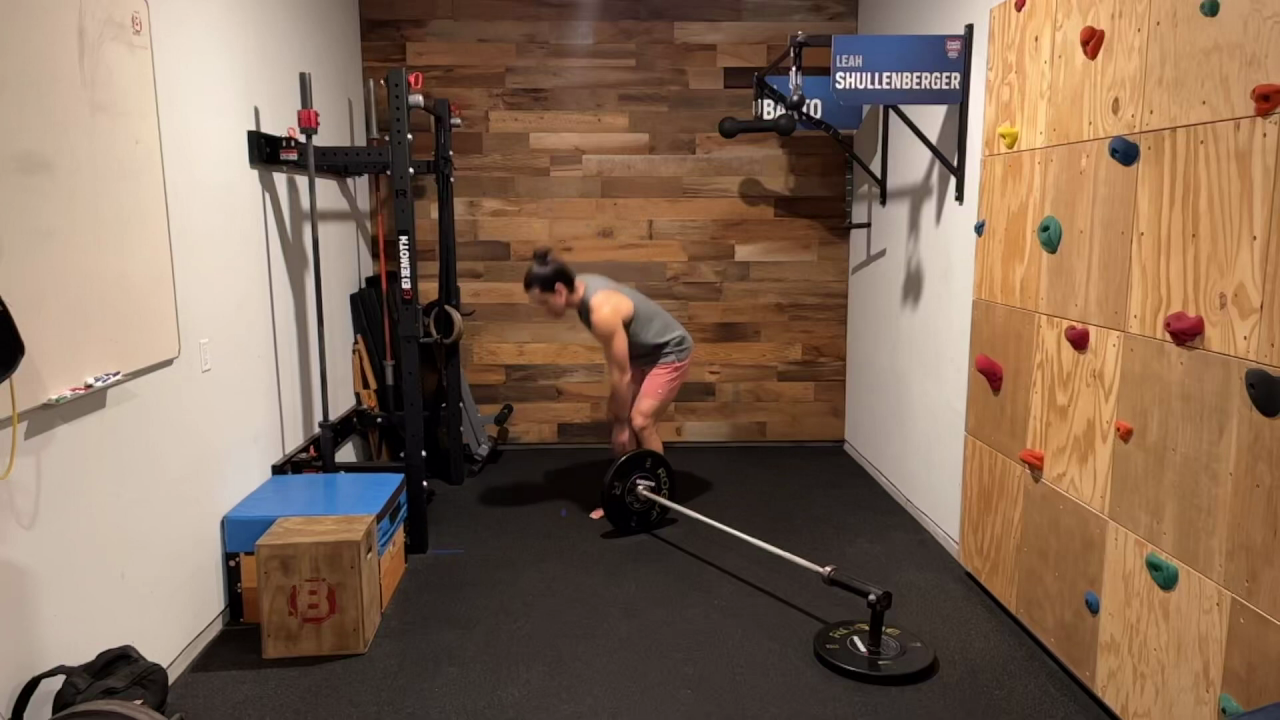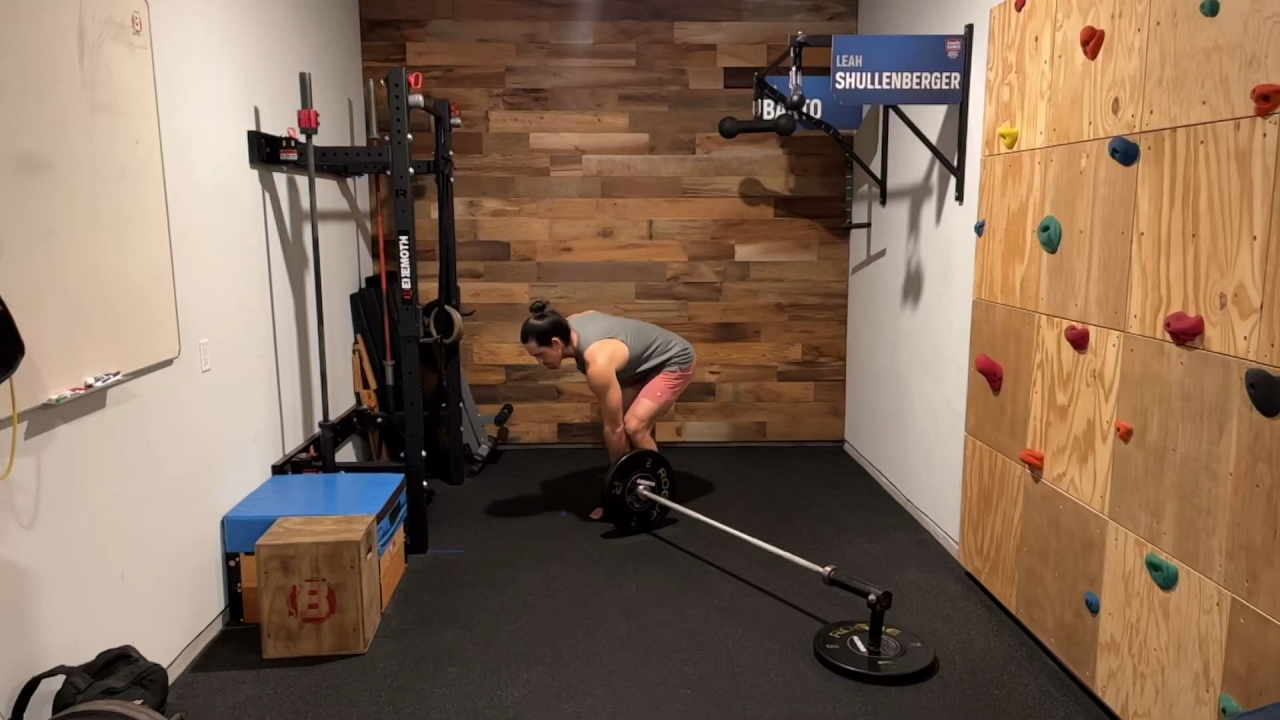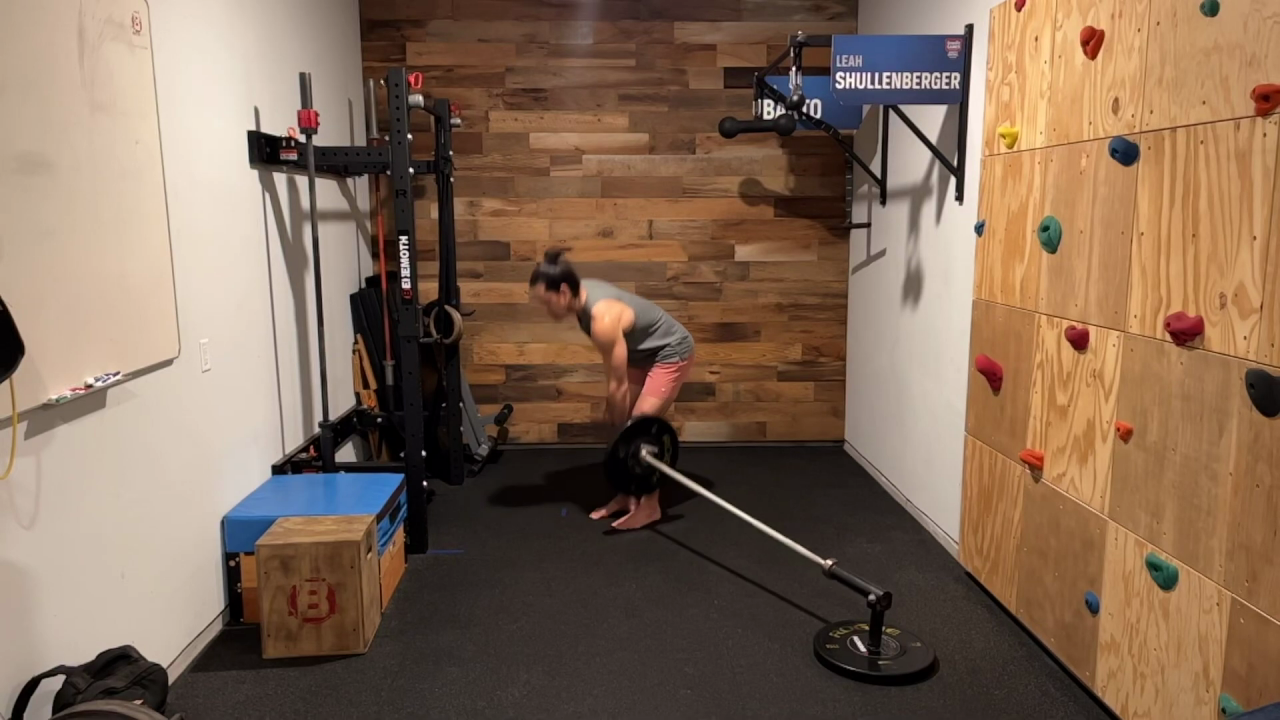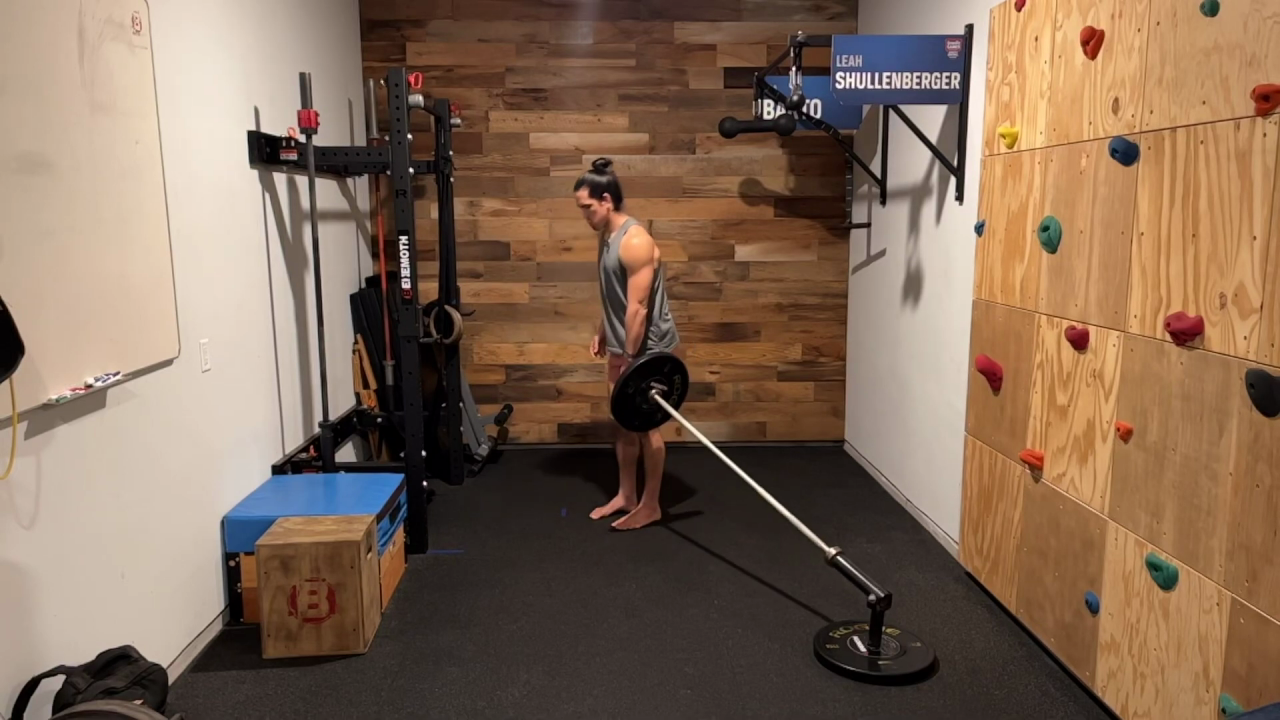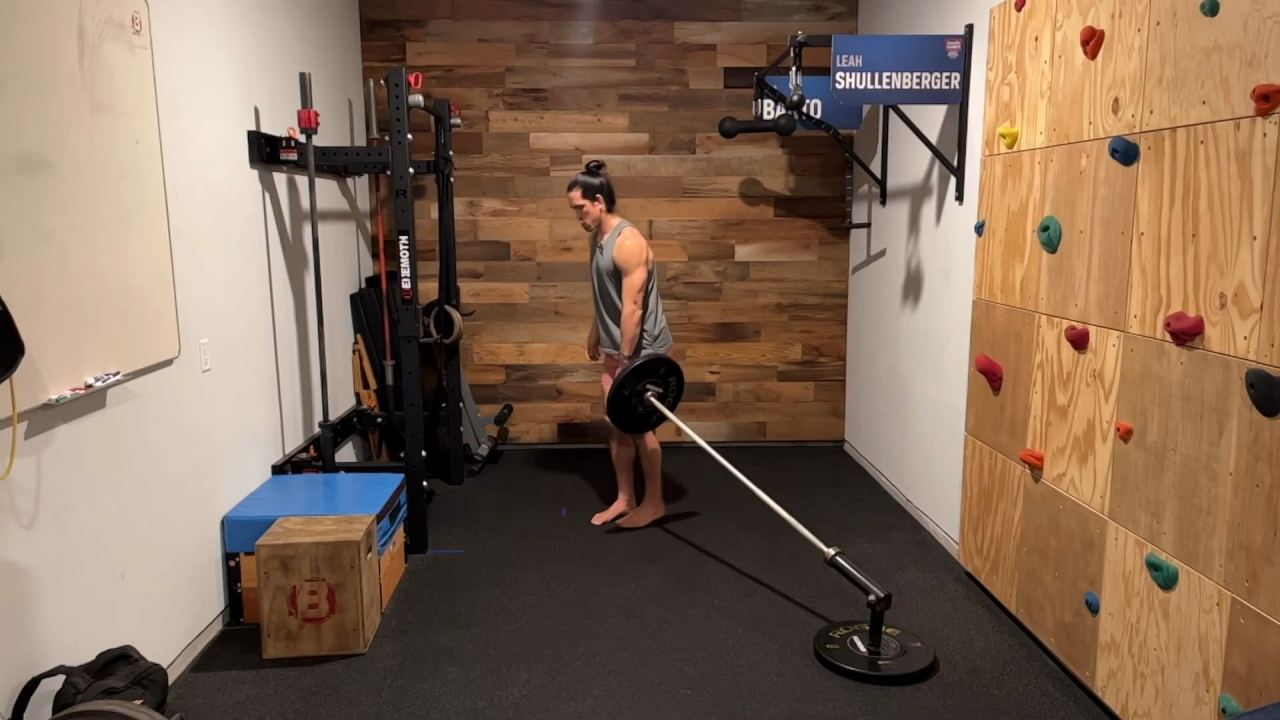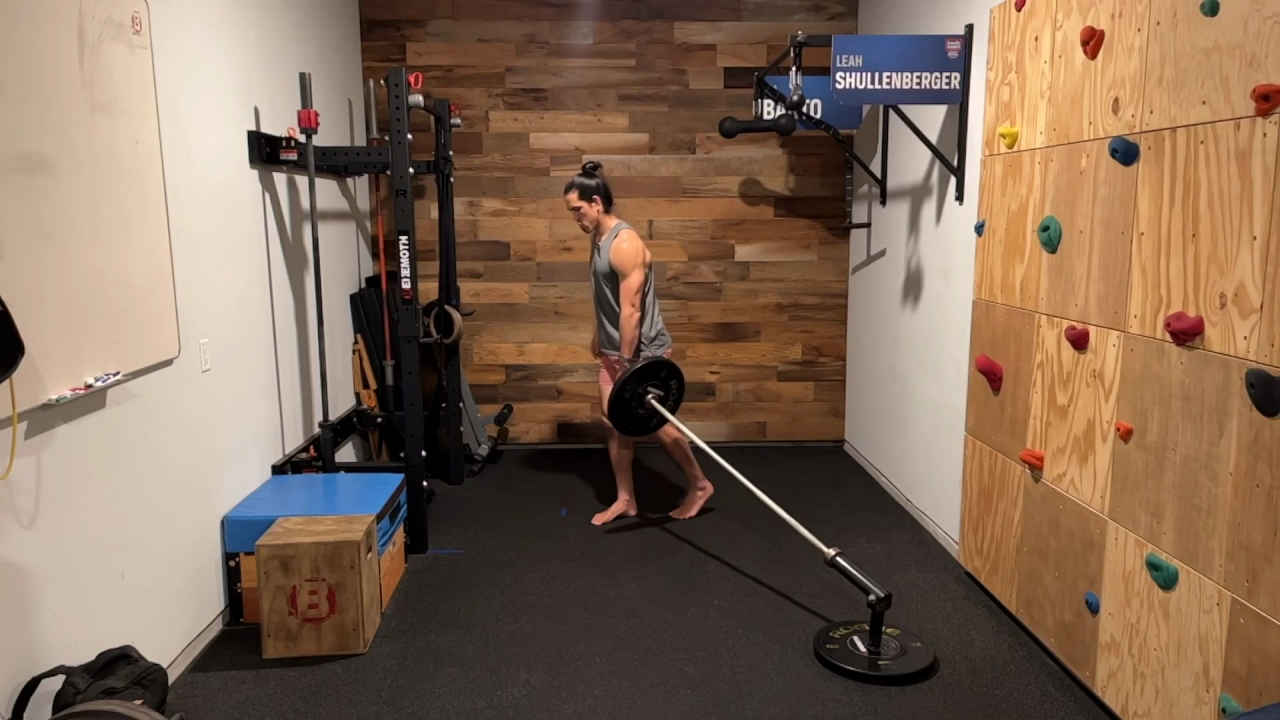
dt=0.5s
person 1, frame 1
left shoulder: (602, 311)
right shoulder: (581, 285)
left elbow: (621, 375)
left wrist: (622, 425)
left hip: (671, 351)
right hip: (644, 351)
left knee: (641, 421)
right knee: (617, 413)
person 1, frame 2
left shoulder: (598, 363)
right shoulder: (571, 325)
left elbow: (614, 428)
left hip: (675, 361)
right hip: (649, 360)
left knee: (634, 425)
right knee: (612, 420)
person 1, frame 3
left shoulder: (603, 318)
right shoulder: (584, 293)
left elbow: (618, 384)
left wrist: (622, 427)
left hip: (671, 352)
right hip: (642, 352)
right knee: (615, 420)
left ankle: (649, 507)
right ankle: (624, 496)
person 1, frame 4
left shoulder: (635, 241)
right shoulder: (606, 235)
left elbow: (639, 308)
left wrist: (632, 361)
right wrist: (601, 332)
left hip: (650, 348)
right hip: (623, 346)
left knee: (645, 425)
right knee: (623, 422)
left ankle: (650, 505)
right ankle: (626, 495)
person 1, frame 5
left shoulder: (629, 242)
right shoulder: (598, 238)
left elbow: (634, 307)
left wrist: (629, 361)
right wrist: (595, 337)
left hip: (642, 350)
right hip: (615, 348)
right knee: (616, 424)
left ankle: (653, 500)
right ankle: (625, 499)
person 1, frame 6
left shoulder: (625, 244)
right shoulder: (598, 238)
left elbow: (631, 310)
left wrist: (628, 364)
right wrist: (599, 335)
left hip: (642, 351)
right hip: (614, 349)
right knee: (614, 424)
left ankle: (699, 485)
right ankle: (625, 499)
